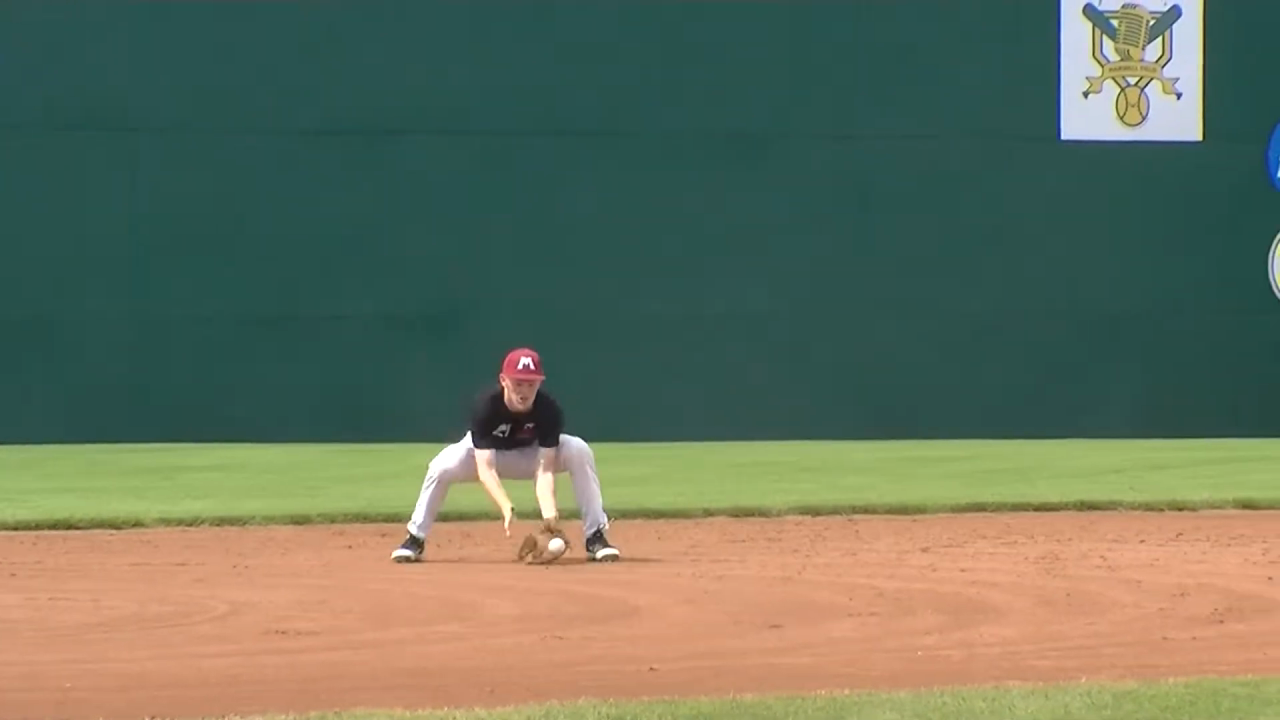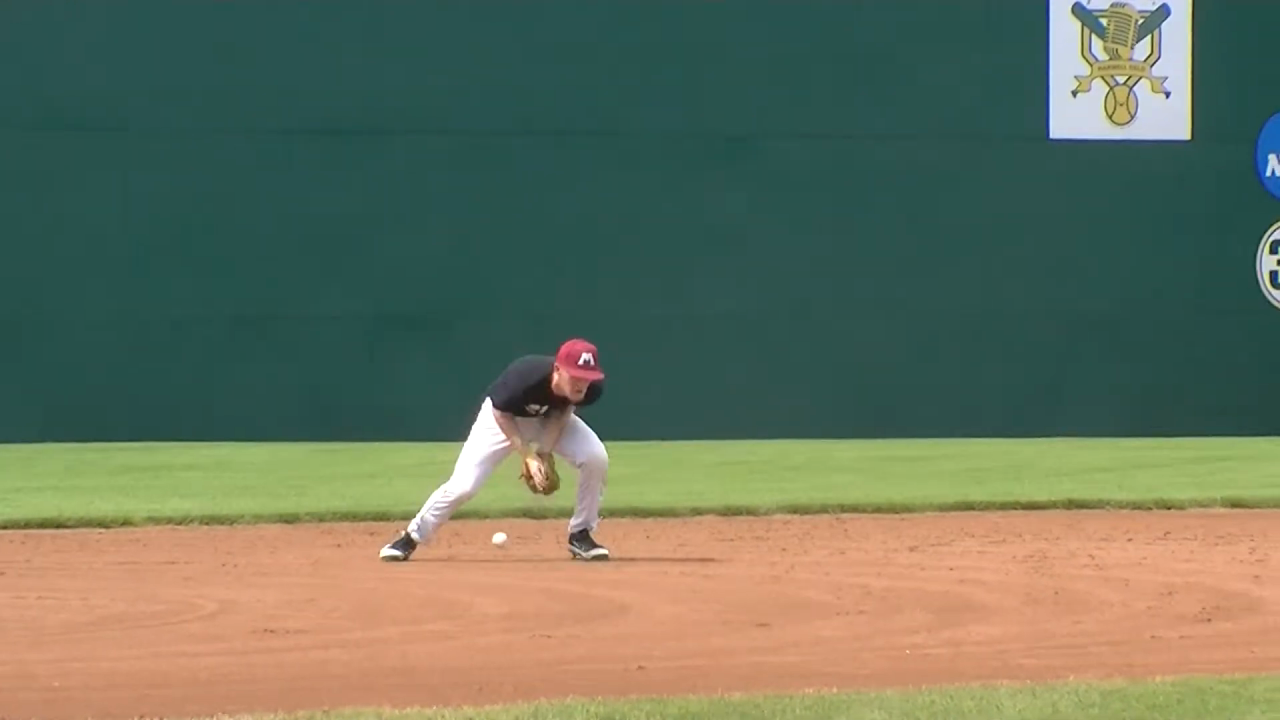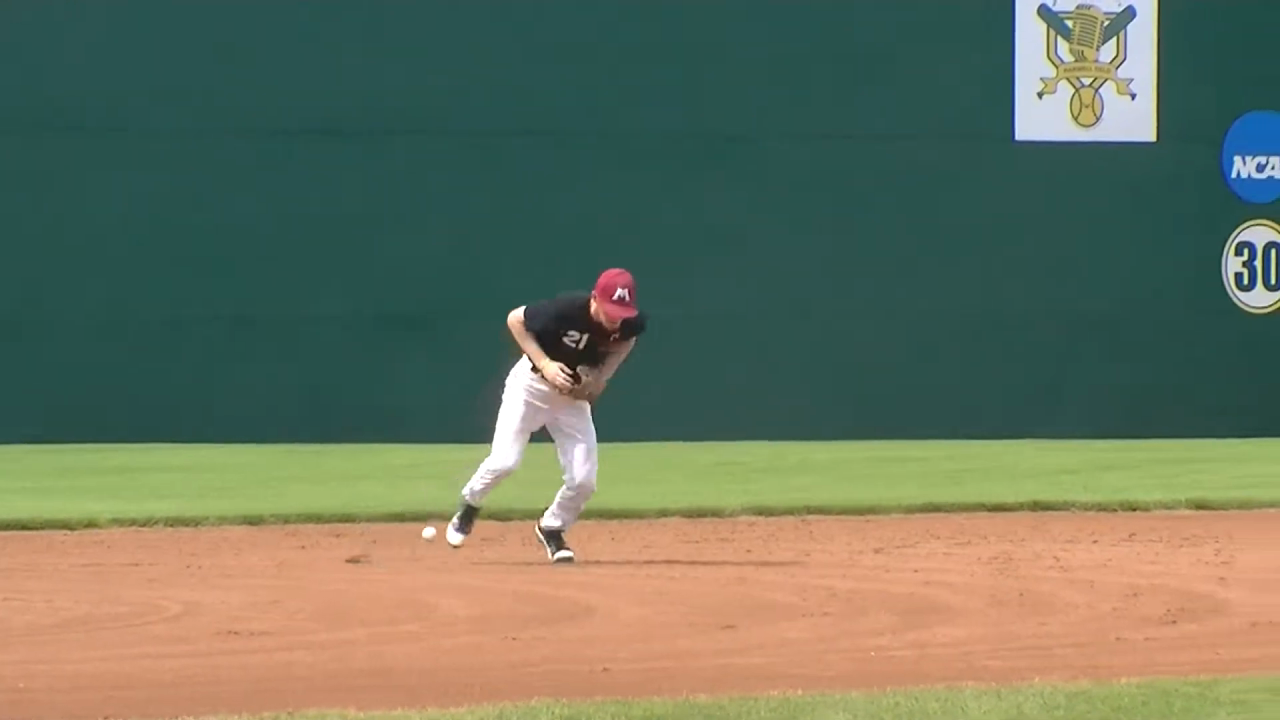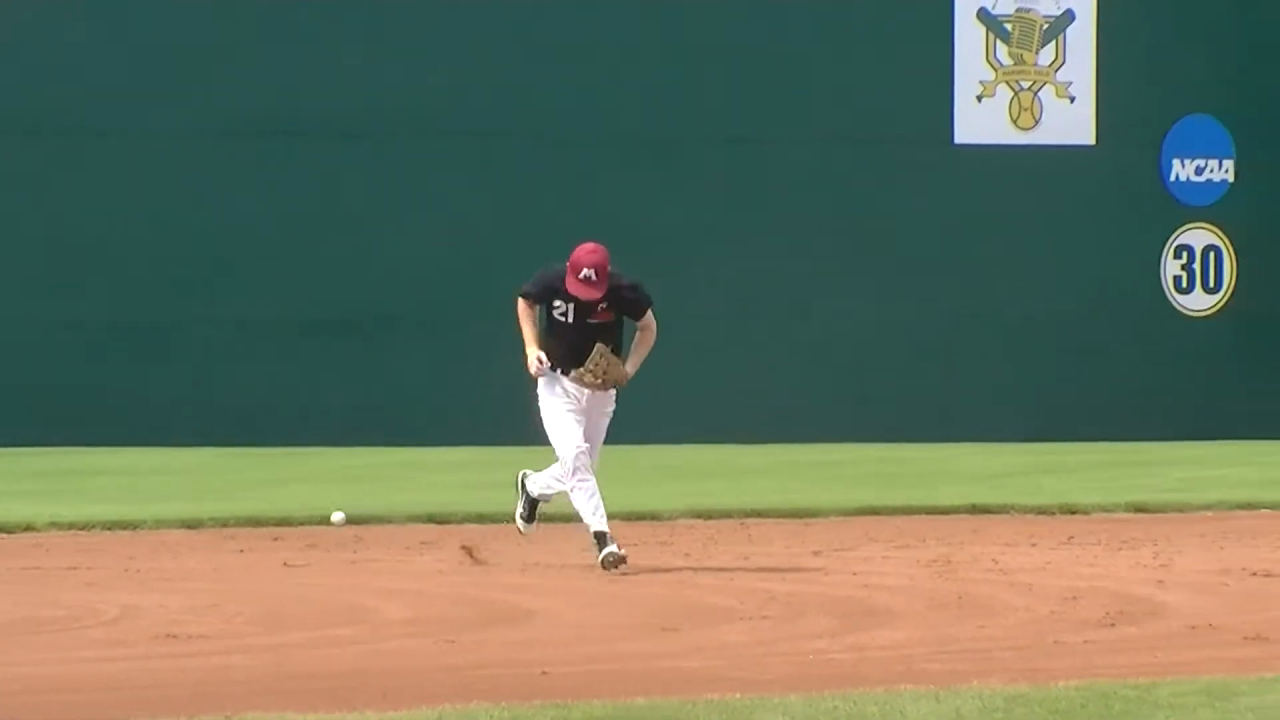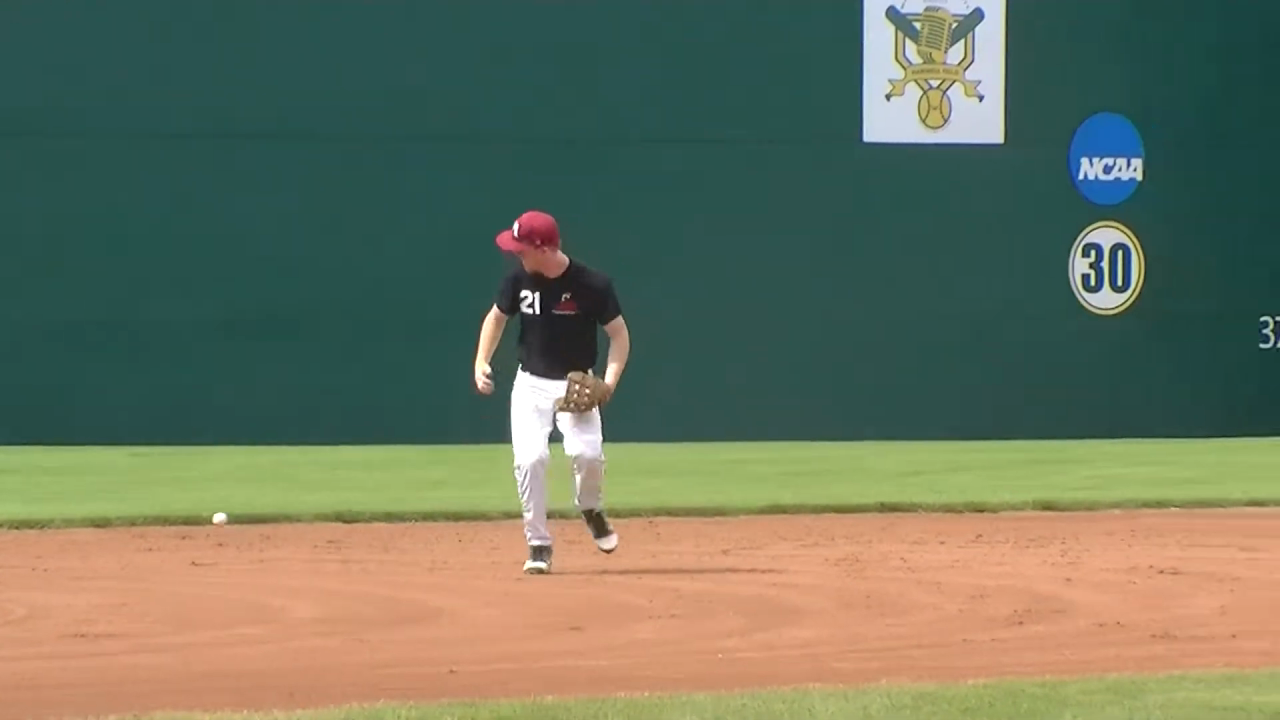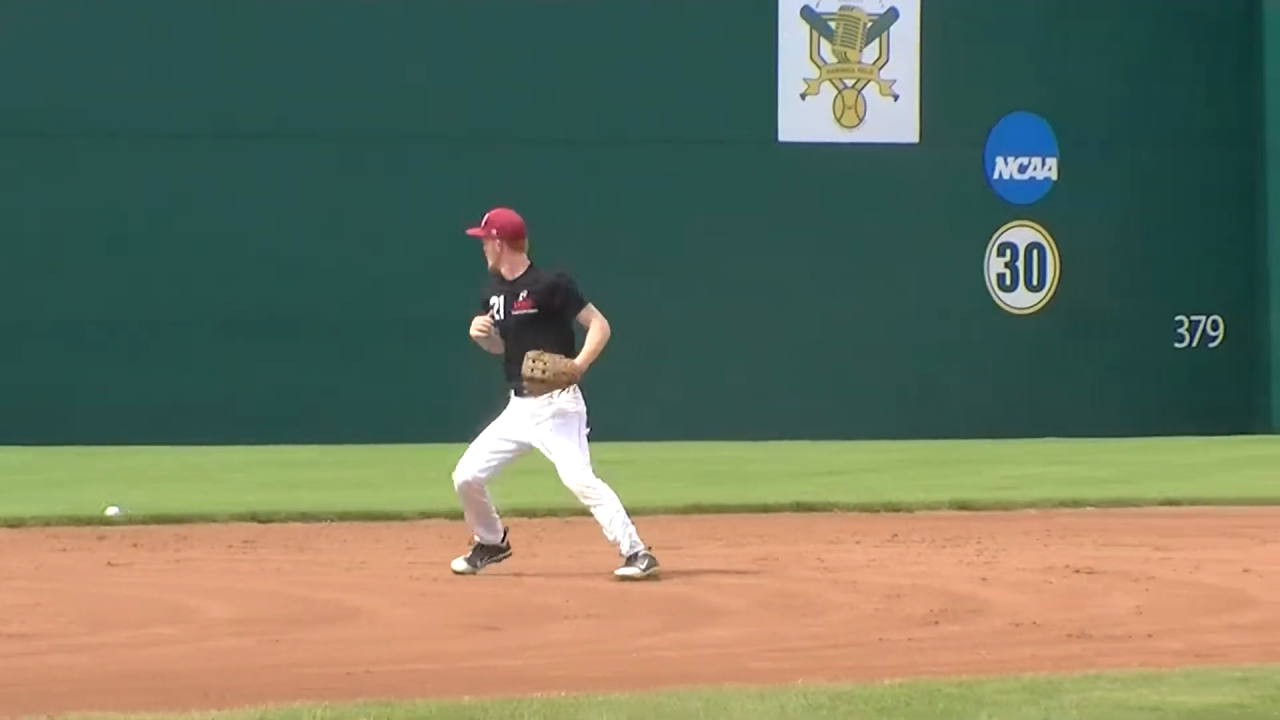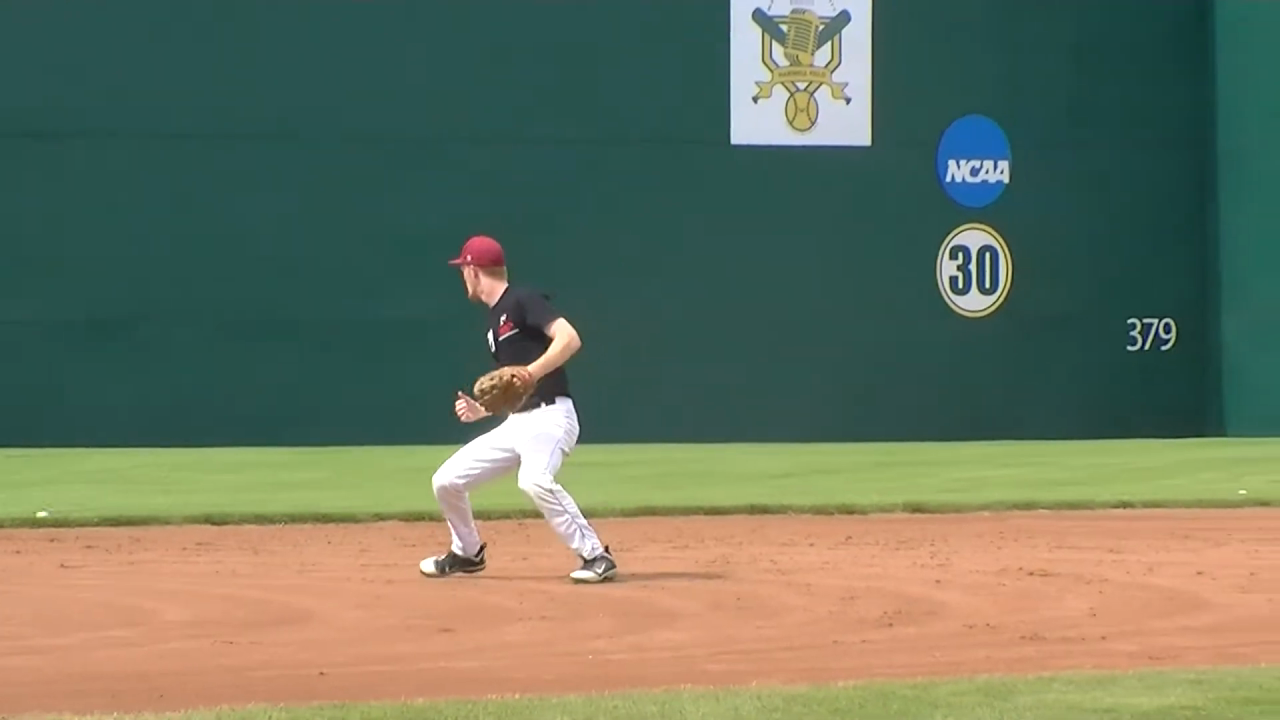
dt=0.2s
person 1, frame 1
left shoulder: (549, 409)
right shoulder: (486, 406)
left elbow: (545, 467)
right elbow: (486, 469)
left wrist: (549, 512)
right wrist: (506, 507)
left hip: (526, 453)
right hip: (484, 454)
left knee: (578, 452)
right knee: (442, 467)
left ankle: (595, 536)
right ankle: (415, 538)
person 1, frame 2
left shoulder: (592, 389)
right shoulder: (527, 381)
left elbow: (564, 409)
right elbow: (501, 415)
left wrist: (547, 448)
right wrist: (528, 454)
left hip: (551, 418)
right hip: (501, 417)
left knee: (595, 458)
right knee: (464, 486)
left ankle: (580, 535)
right ankle: (412, 537)
person 1, frame 3
left shoulder: (631, 322)
right shoulder: (565, 308)
right elbow: (515, 320)
left wrist: (601, 378)
right wrist: (545, 364)
left hip: (575, 393)
right hip: (532, 385)
left knee: (583, 480)
right knee: (505, 462)
left ankle: (551, 528)
right ankle: (470, 503)
person 1, frame 4
left shoulder: (628, 291)
right shoulder: (551, 280)
left elbow: (648, 328)
right elbow: (524, 301)
left wrist: (629, 370)
right wrist: (532, 350)
left hip: (599, 388)
right hip: (556, 380)
left knee: (579, 468)
right knee: (574, 453)
left ankle: (533, 487)
right ankle: (601, 536)
person 1, frame 5
left shoulder: (593, 284)
right shoulder: (518, 277)
left elbow: (619, 335)
right elbow: (496, 317)
left wrist: (609, 383)
right wrist: (481, 362)
right hip: (531, 386)
left knee: (587, 453)
right knee: (532, 458)
left ankle: (591, 509)
right ankle: (539, 543)
person 1, frame 6
left shoulder: (550, 283)
right shoulder: (496, 286)
left elbow: (600, 326)
left wrist: (579, 365)
right wrist: (480, 331)
left hip: (558, 403)
right hip: (519, 407)
left knee: (576, 474)
right knee: (467, 477)
left ankle: (635, 552)
right ankle: (491, 544)
person 1, frame 7
left shoulder: (524, 301)
right shoulder: (494, 318)
left elbow: (570, 338)
left wrist: (533, 372)
right wrist: (481, 408)
left hip: (549, 418)
right hip: (515, 423)
left knee: (535, 481)
right knee: (446, 482)
left ankle: (596, 555)
right ankle: (467, 553)
